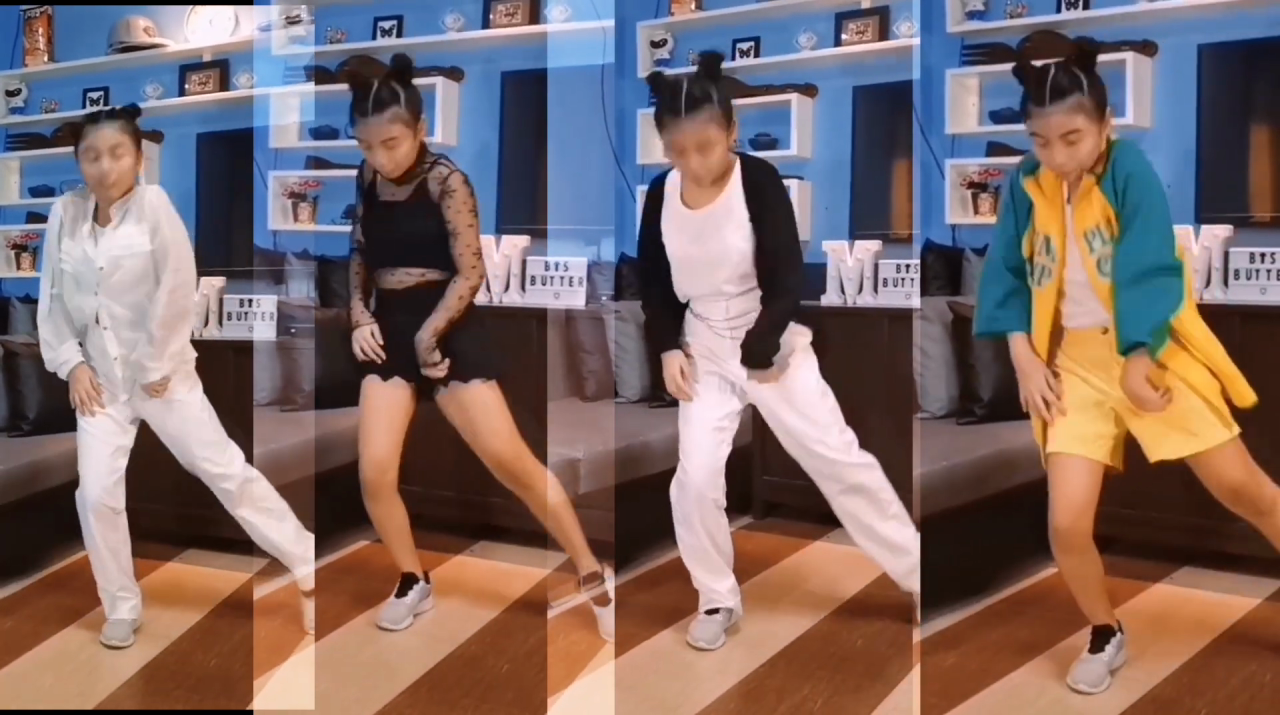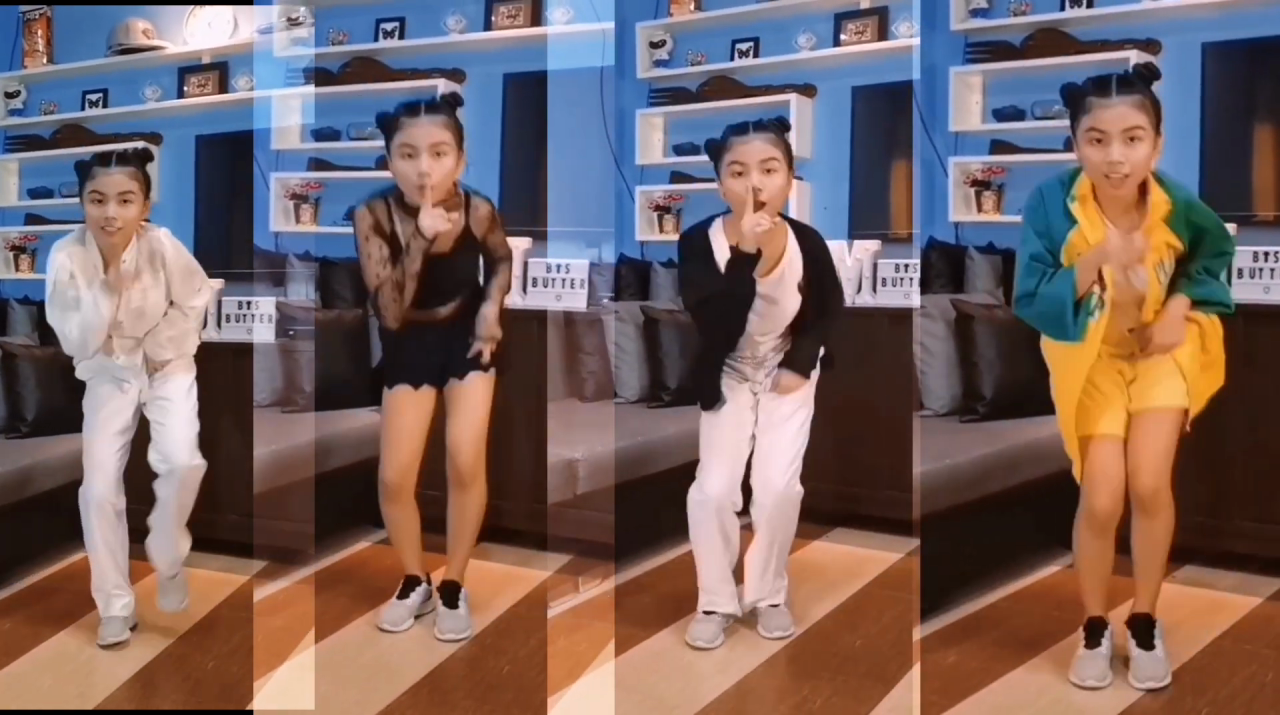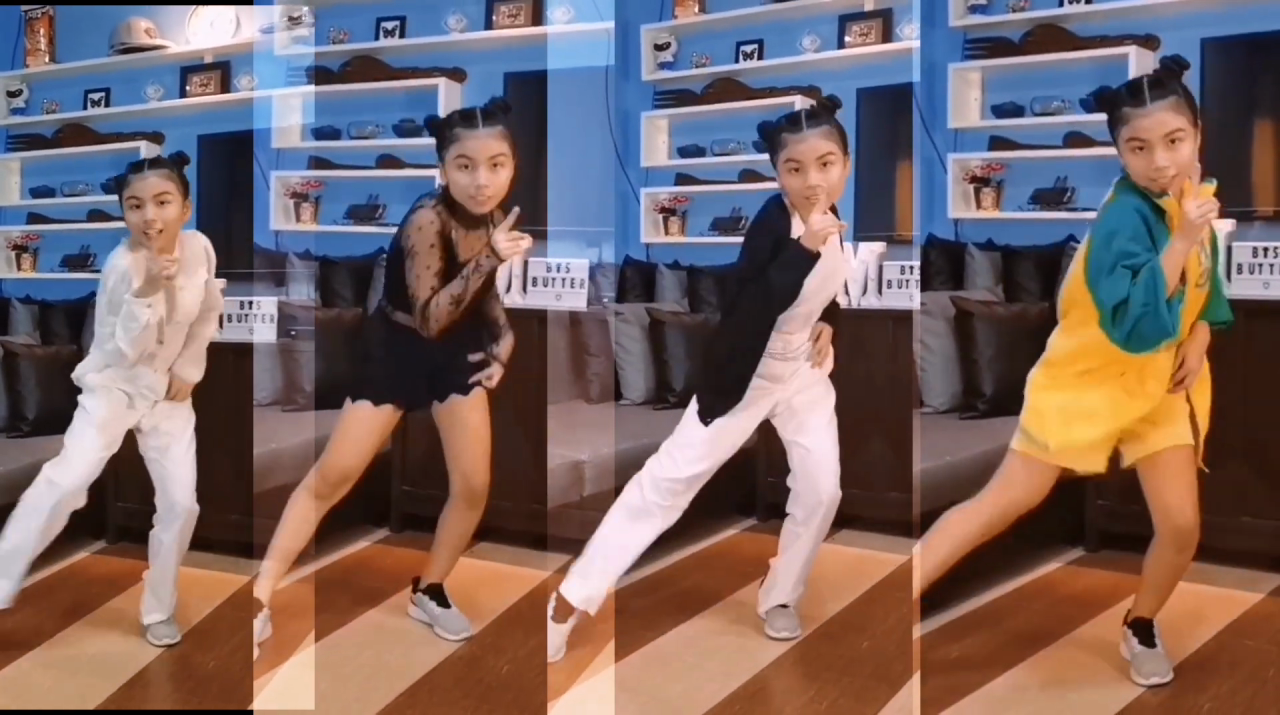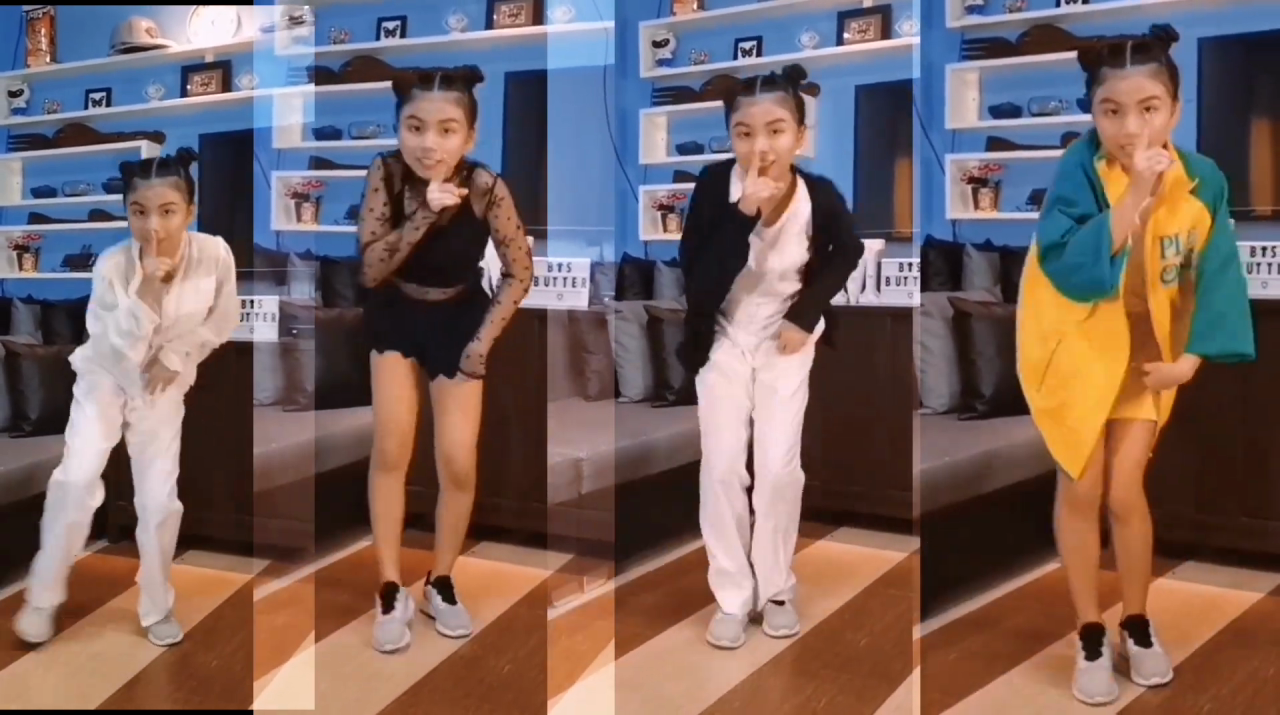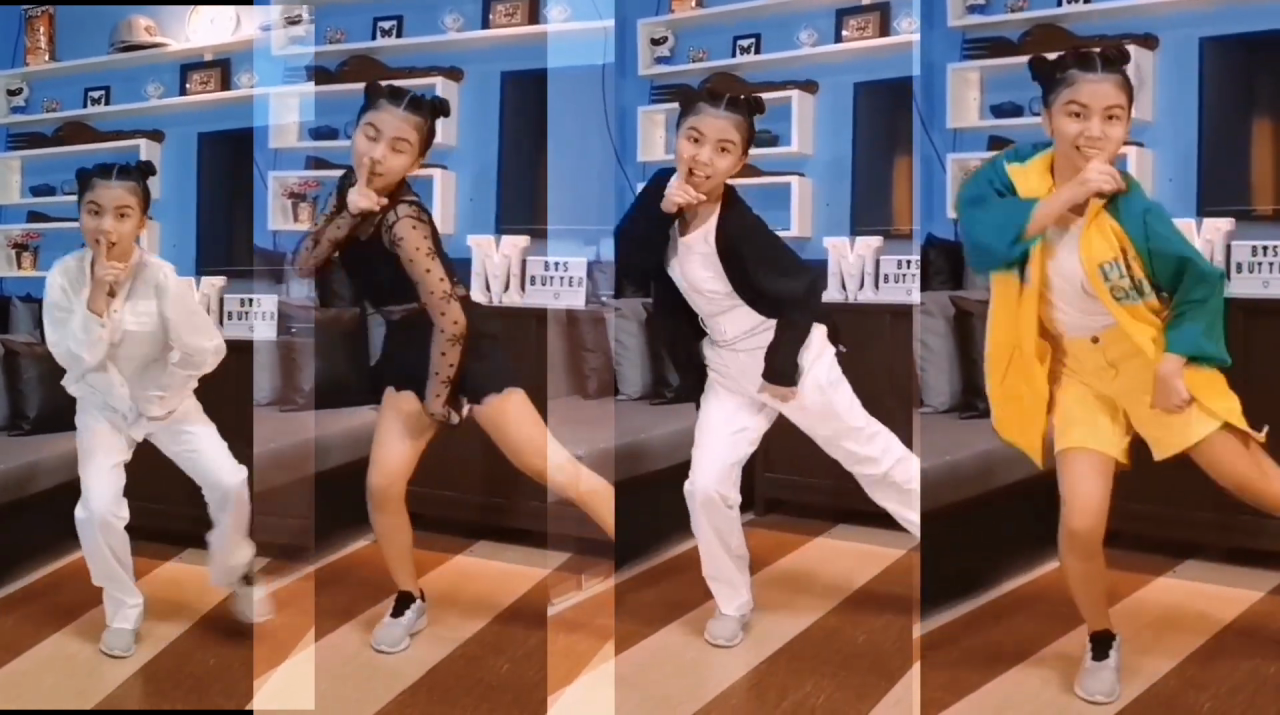
dt=0.5s
person 1, frame 1
left shoulder: (1129, 168)
right shoulder: (1026, 184)
left elbow: (1151, 268)
right elbow: (1005, 273)
left wrist: (1139, 362)
right wrist: (1023, 356)
left hip: (1151, 356)
right hip: (1074, 363)
right knee: (1067, 523)
right ankle: (1105, 633)
person 1, frame 2
left shoulder: (1177, 204)
right shoulder: (1052, 210)
left elbow: (1217, 251)
right elbow: (1031, 303)
left wrist: (1185, 302)
right wrist: (1100, 263)
left hip: (1160, 343)
right hip: (1091, 357)
left knee: (1149, 482)
right knee: (1101, 500)
left ankle: (1145, 623)
right ankle: (1096, 629)
person 1, frame 3
left shoulder: (1190, 192)
right shoulder: (1127, 220)
right elbow: (1135, 328)
left wrist: (1200, 334)
right wrist: (1181, 240)
left hip: (1162, 377)
right hip: (1090, 372)
left knee: (1182, 525)
right knee: (1002, 504)
left ankle: (1141, 626)
person 1, frame 4
left shoulder: (1202, 180)
right shoulder: (1078, 170)
left elbow: (1217, 270)
right elbow: (1074, 273)
left wrist: (1191, 355)
right wrist: (1133, 196)
left hip: (1147, 348)
right hip: (1074, 344)
left knee: (1125, 491)
right knee: (1083, 482)
left ankle: (1139, 624)
right ankle: (1090, 634)
person 1, frame 5
left shoulder: (1133, 210)
right shoulder: (1013, 176)
left elbow: (1201, 284)
right elbow: (981, 236)
left wrist: (1178, 362)
right wrist: (1066, 198)
left hip: (1153, 363)
right hip: (1075, 372)
right knee: (1080, 526)
right ankle: (1101, 641)
person 2, frame 1
left shoulder: (446, 180)
right shoulder: (368, 175)
left elbow: (471, 272)
left wrist: (430, 332)
right wrist: (358, 315)
left hip: (448, 330)
right hip: (390, 331)
left knee: (512, 462)
right knee: (375, 474)
left ankle: (595, 576)
right ankle: (412, 580)
person 2, frame 2
left shoulder: (480, 212)
right shoulder: (374, 217)
left elbow: (502, 265)
right elbow: (390, 314)
left wrist: (491, 312)
right wrist: (419, 240)
left hip: (466, 337)
right hip: (408, 344)
left knee: (465, 462)
right knee: (395, 477)
left ankle: (452, 586)
right ankle: (414, 584)
person 2, frame 3
left shoulder: (492, 218)
right shoulder: (426, 221)
right elbow: (430, 317)
left wrist: (504, 333)
right wrist: (489, 263)
left hip: (458, 350)
right hip: (395, 348)
left knee: (474, 484)
right knee: (330, 479)
left ankle: (429, 590)
right ankle: (258, 601)
person 2, frame 4
left shoulder: (486, 190)
right shoulder: (386, 174)
left elbow: (519, 275)
right elbow: (372, 270)
left wrist: (483, 340)
right wrist: (424, 212)
left hip: (459, 322)
right hip: (395, 315)
left knee: (457, 464)
right knee: (391, 451)
left ankle: (441, 585)
right ankle: (391, 591)
person 2, frame 5
left shoulder: (402, 221)
right shoulder: (354, 191)
left elbow: (451, 319)
right elbow: (303, 266)
left wrist: (440, 392)
right wrist: (346, 215)
left hip: (459, 346)
right hip: (405, 348)
left knee: (553, 470)
right knee: (382, 485)
right ankle: (408, 599)
person 3, frame 1
left shoulder: (758, 180)
right shoulder: (659, 193)
left elbow: (785, 275)
right elbow: (653, 280)
left wrist: (761, 354)
right wrist: (668, 347)
left hip: (772, 343)
right hip: (704, 349)
left knee: (838, 460)
right knee: (695, 481)
left ankle: (921, 574)
right ankle: (717, 598)
person 3, frame 2
left shoulder: (805, 242)
right shoulder: (699, 243)
left elbow: (829, 305)
right elbow: (713, 328)
left wrist: (801, 362)
right wrist: (745, 254)
left hip: (786, 369)
right hip: (728, 374)
left knee: (777, 486)
right knee: (715, 489)
left ankle: (768, 595)
right ankle: (716, 602)
person 3, frame 3
left shoulder: (831, 219)
right shoulder: (773, 222)
right elbow: (752, 307)
left wrist: (825, 320)
right wrist: (805, 246)
left hip: (804, 369)
right hip: (747, 372)
left knee: (822, 489)
right knee: (673, 475)
left ankle: (780, 597)
right ankle: (573, 598)
person 3, frame 4
left shoulder: (820, 195)
right shoulder: (713, 186)
left elbow: (845, 255)
right elbow: (698, 276)
left wrist: (805, 315)
right wrist: (744, 211)
left hip: (784, 337)
right hip: (723, 335)
left knee: (779, 466)
right knee: (722, 465)
left ankle: (775, 589)
right ankle: (733, 597)
person 3, frame 5
left shoulder: (735, 222)
right shoulder: (665, 192)
left elbow: (803, 290)
right elbow: (631, 269)
left wrist: (784, 367)
right wrist: (662, 209)
left hip: (790, 359)
right hip: (729, 370)
left knee: (877, 458)
right knee: (706, 486)
right ankle: (732, 601)
person 4, frame 1
left shoulder: (153, 204)
right shoulder: (64, 213)
left elbow: (176, 287)
right elbow: (51, 300)
left wrist: (157, 366)
right wrist: (70, 363)
left hip: (163, 373)
right hip: (101, 377)
left knee: (227, 472)
right knee: (96, 493)
left ankle: (306, 569)
right ankle: (122, 606)
person 4, frame 2
left shoulder: (162, 246)
right shoulder: (65, 256)
left elbow: (196, 298)
right elbow: (74, 343)
left wrist: (162, 343)
right wrist: (107, 296)
left hip: (165, 365)
right hip: (108, 375)
left knee: (181, 463)
right knee: (100, 489)
left ankle: (168, 557)
right ankle: (114, 604)
person 4, frame 3
left shoulder: (197, 248)
right shoulder: (123, 264)
right elbow: (121, 351)
left wrist: (189, 368)
right wrist: (146, 290)
left hip: (167, 393)
right hip: (111, 388)
left knee: (180, 504)
right knee: (64, 483)
left ankle: (159, 609)
person 4, frame 4
left shoulder: (213, 254)
right shoulder: (113, 263)
left elbow: (223, 320)
right elbow: (117, 345)
left wrist: (174, 360)
right wrist: (143, 290)
left hip: (159, 388)
right hip: (102, 378)
left knee: (160, 502)
right knee: (76, 482)
left ankle: (156, 607)
right ankle: (43, 596)
person 4, frame 5
left shoulder: (161, 276)
right shoulder: (64, 274)
left elbow: (206, 349)
right elbow: (75, 356)
left wrist: (160, 399)
right wrist: (98, 297)
left hip: (163, 401)
right hip: (102, 404)
left knee: (229, 482)
right knee: (98, 510)
left ankle: (234, 569)
right ankle: (123, 614)
